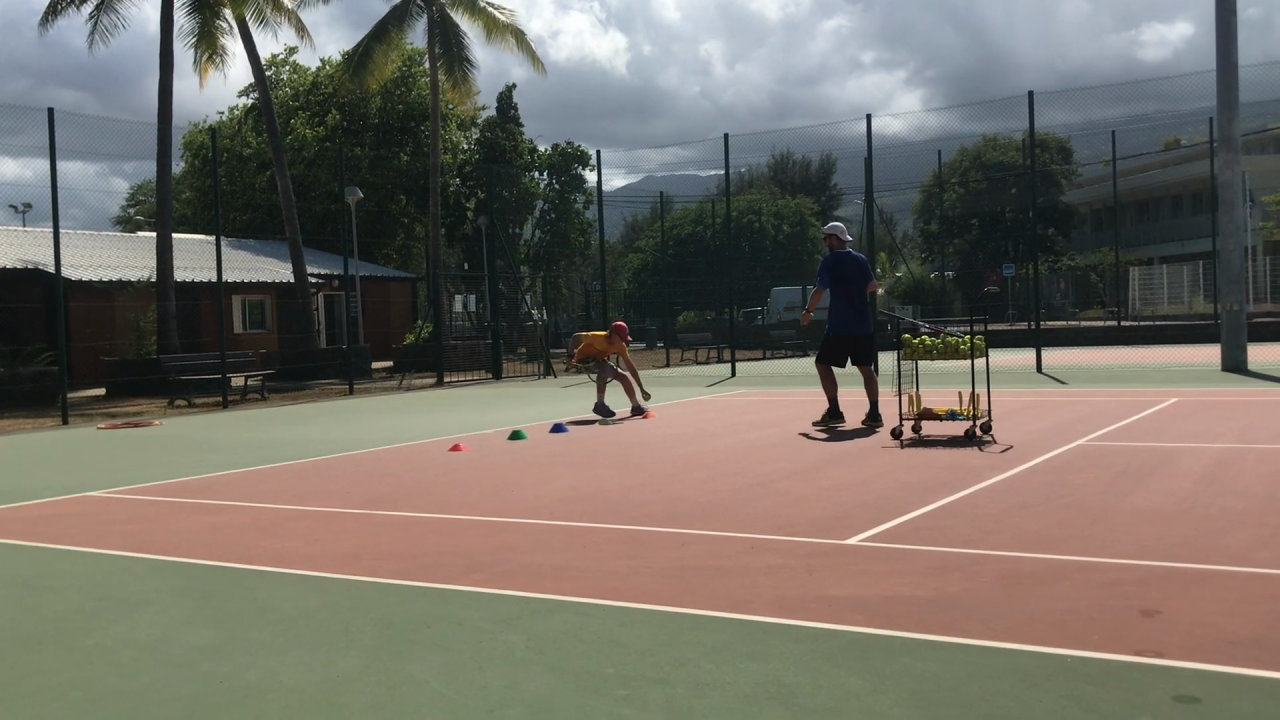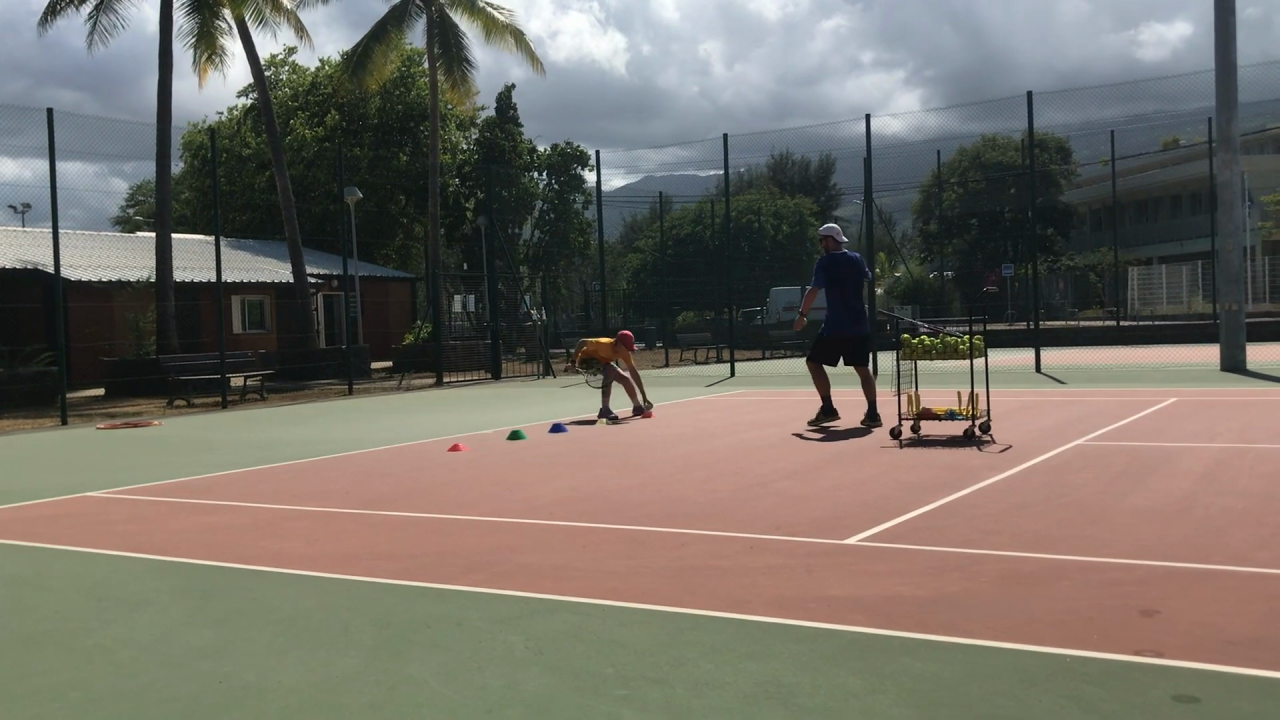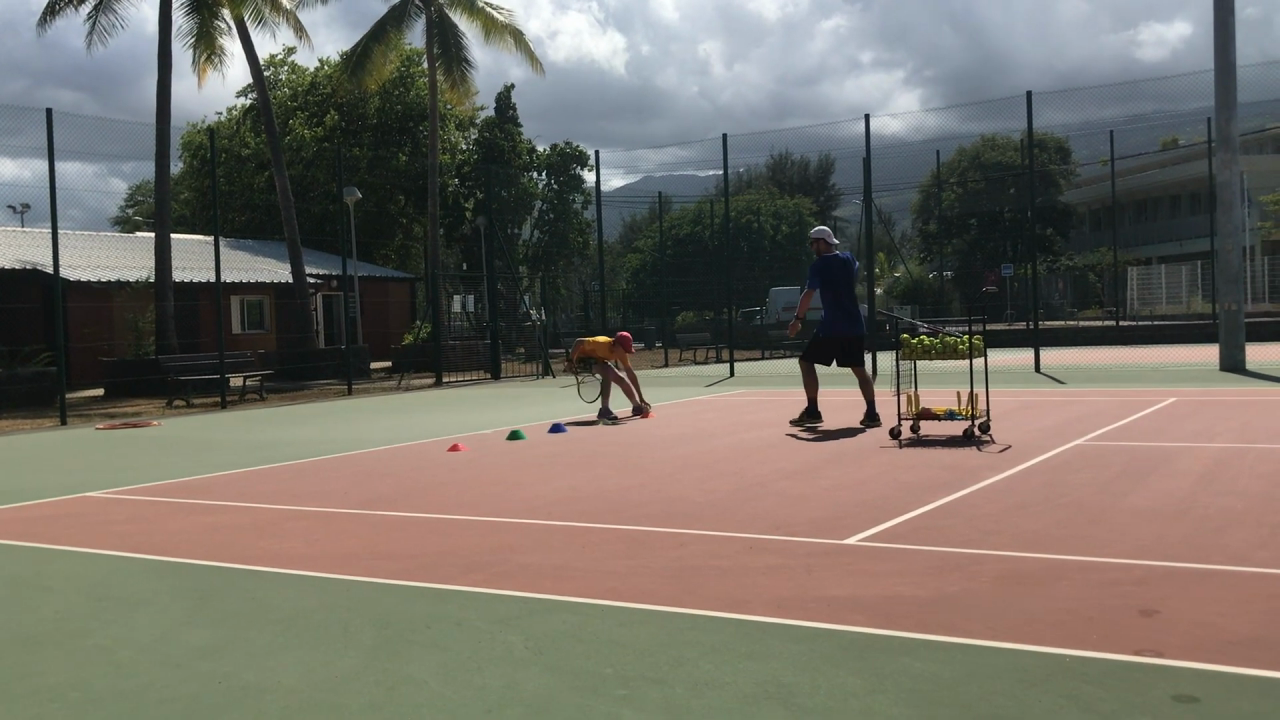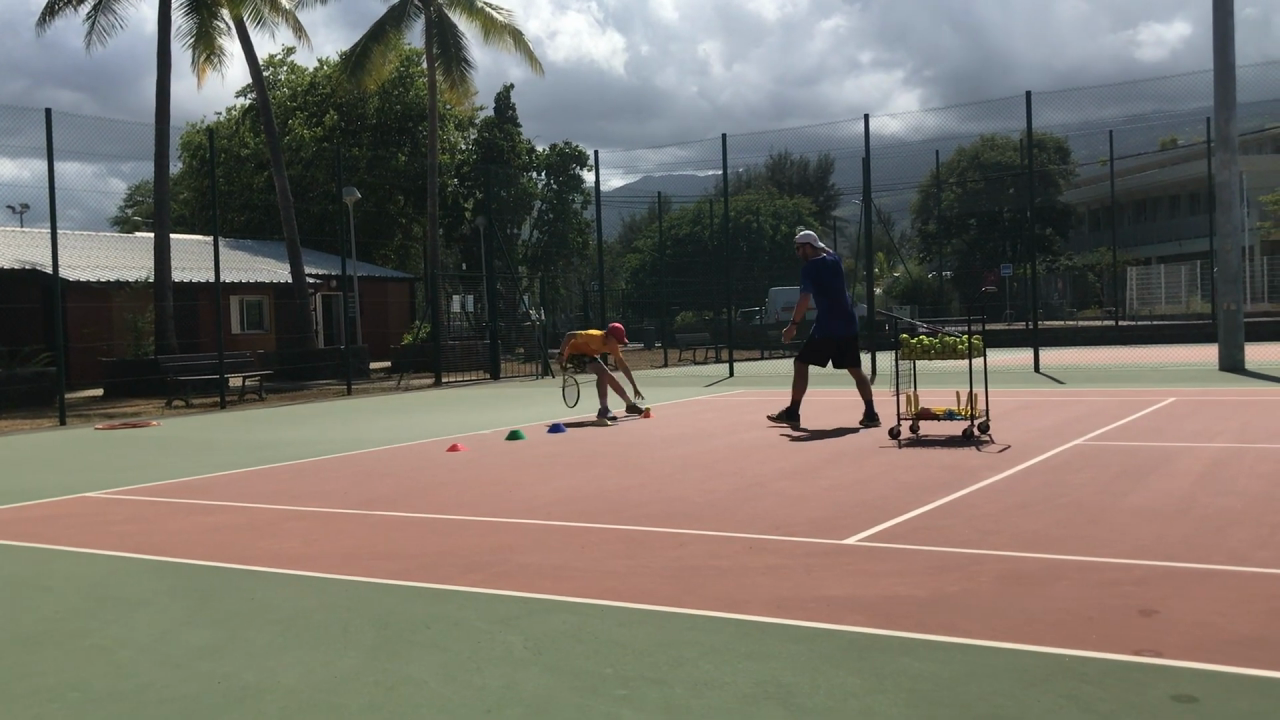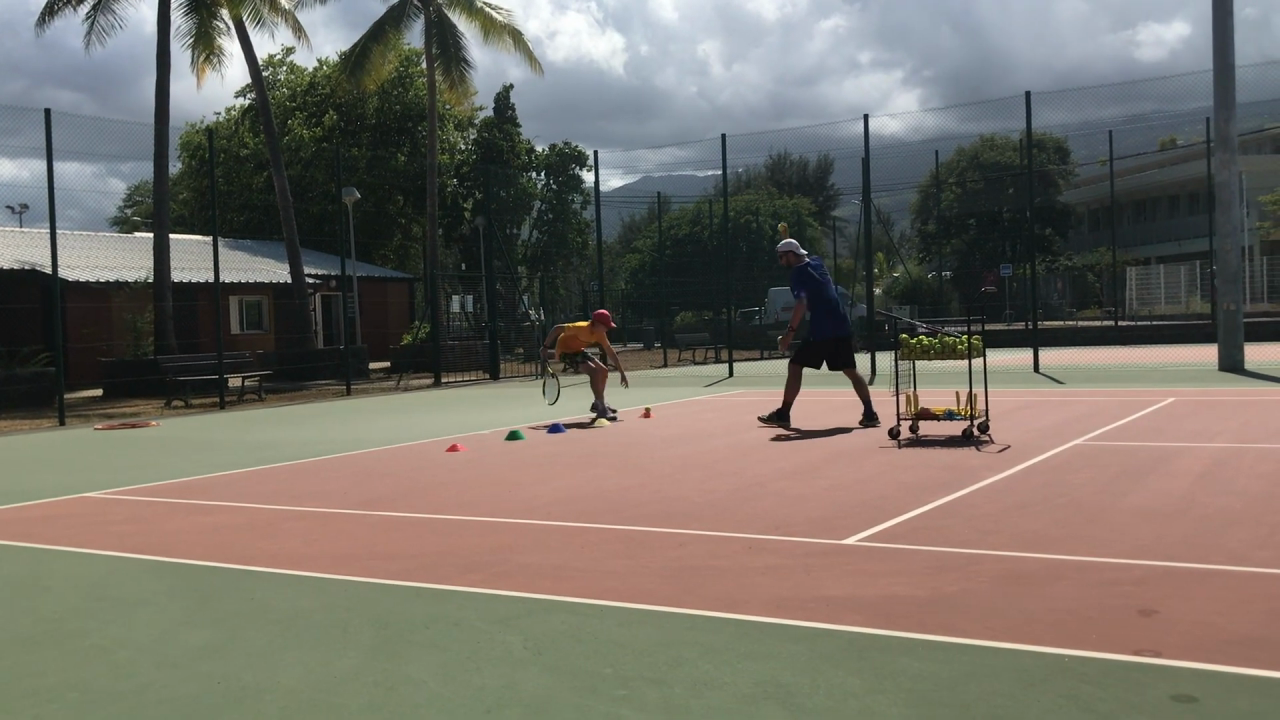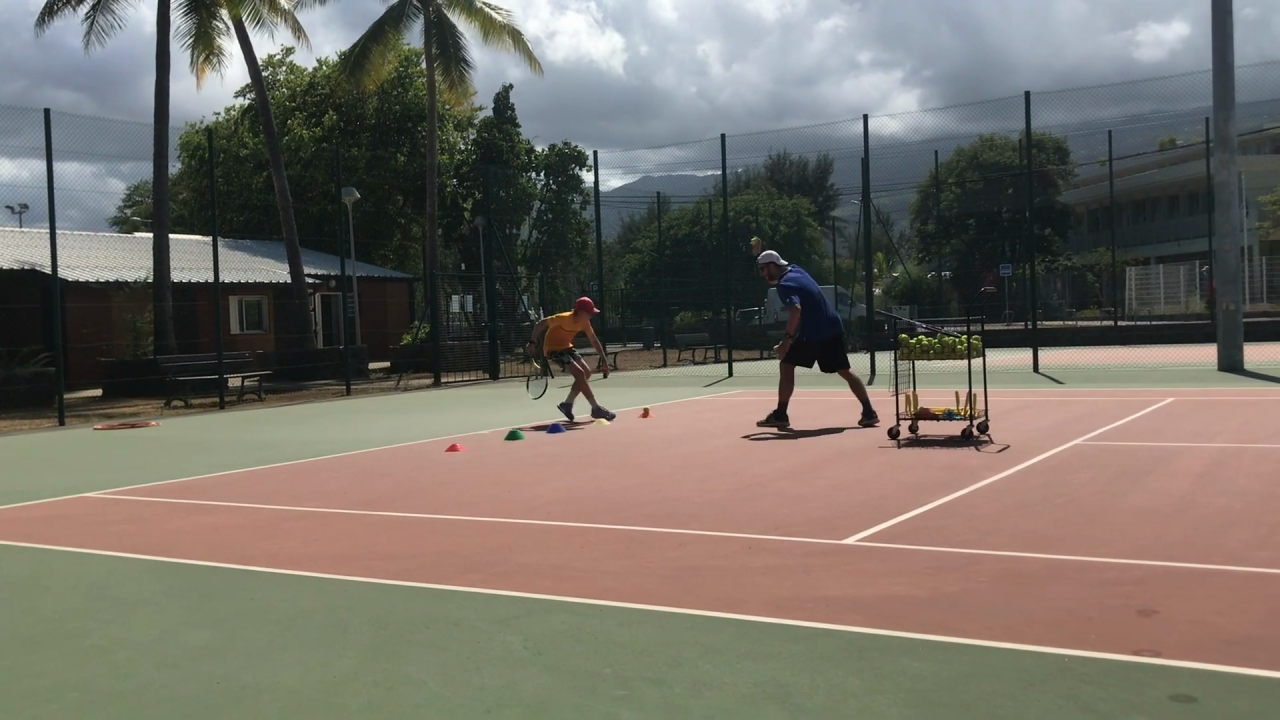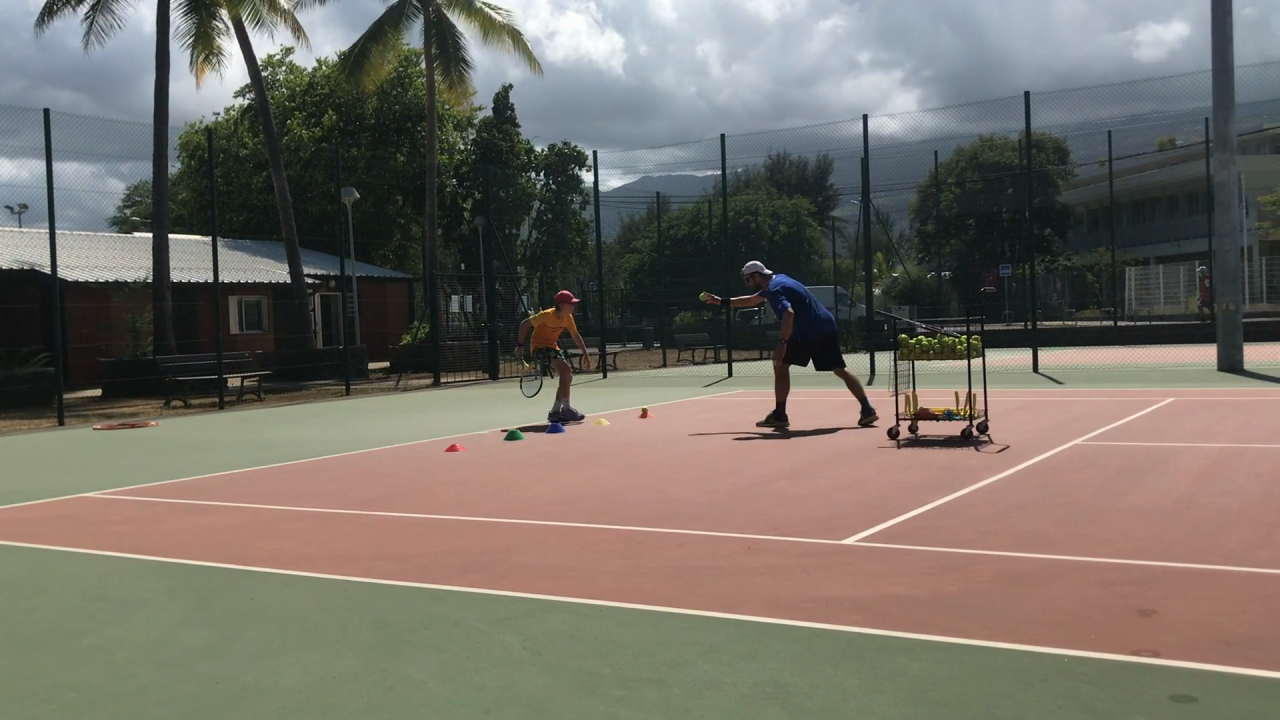
dt=0.1s
person 1, frame 1
left shoulder: (830, 261)
right shoulder: (861, 259)
left elbow: (819, 290)
right elbow: (873, 286)
left wrist: (807, 311)
left hip: (840, 325)
right hip: (864, 323)
left knee: (823, 364)
right knee: (866, 368)
left ankle: (834, 411)
right ankle: (874, 414)
person 1, frame 2
left shoulder: (825, 262)
right shoulder: (857, 259)
left elbow: (814, 291)
right elbow: (867, 279)
left wrist: (802, 315)
left hip: (836, 326)
right hip: (860, 324)
left knee: (814, 362)
right knee: (862, 368)
left ankle: (828, 409)
right ankle: (872, 414)
person 1, frame 3
left shoulder: (818, 264)
right shoulder: (849, 259)
left elbow: (809, 294)
left wrist: (797, 319)
left hip: (831, 326)
right hip: (855, 324)
left knee: (806, 362)
right knee: (859, 369)
left ankle: (812, 411)
right ankle: (872, 414)
person 1, frame 4
left shoulder: (809, 268)
right shoulder: (834, 259)
left elbow: (805, 298)
left wrist: (793, 324)
left hip: (826, 327)
right hip: (849, 325)
left knee: (800, 364)
right knee: (855, 369)
left ankle: (792, 413)
right ankle: (870, 413)
person 1, frame 5
left shoulder: (798, 274)
right shoulder: (817, 263)
left elbow: (801, 304)
left wrist: (790, 332)
left hip: (822, 330)
right hip: (842, 326)
left knee: (795, 366)
right knee: (850, 370)
left ankle: (782, 415)
right ankle: (869, 414)
person 1, frame 6
left shoulder: (784, 285)
right shoulder: (795, 271)
left elbow: (795, 309)
left wrist: (787, 339)
right wrist: (762, 257)
left hip: (813, 331)
right hip: (833, 327)
left knee: (786, 365)
right knee: (845, 371)
left ankle: (780, 415)
right ankle: (869, 413)
person 1, frame 7
left shoulder: (775, 289)
right shoulder: (778, 280)
left elbow: (789, 313)
right elbow: (753, 299)
left wrist: (783, 343)
right wrist: (723, 301)
left hip: (810, 330)
right hip: (828, 325)
left knee: (780, 365)
right knee: (840, 369)
left ankle: (780, 415)
right ankle: (867, 410)
